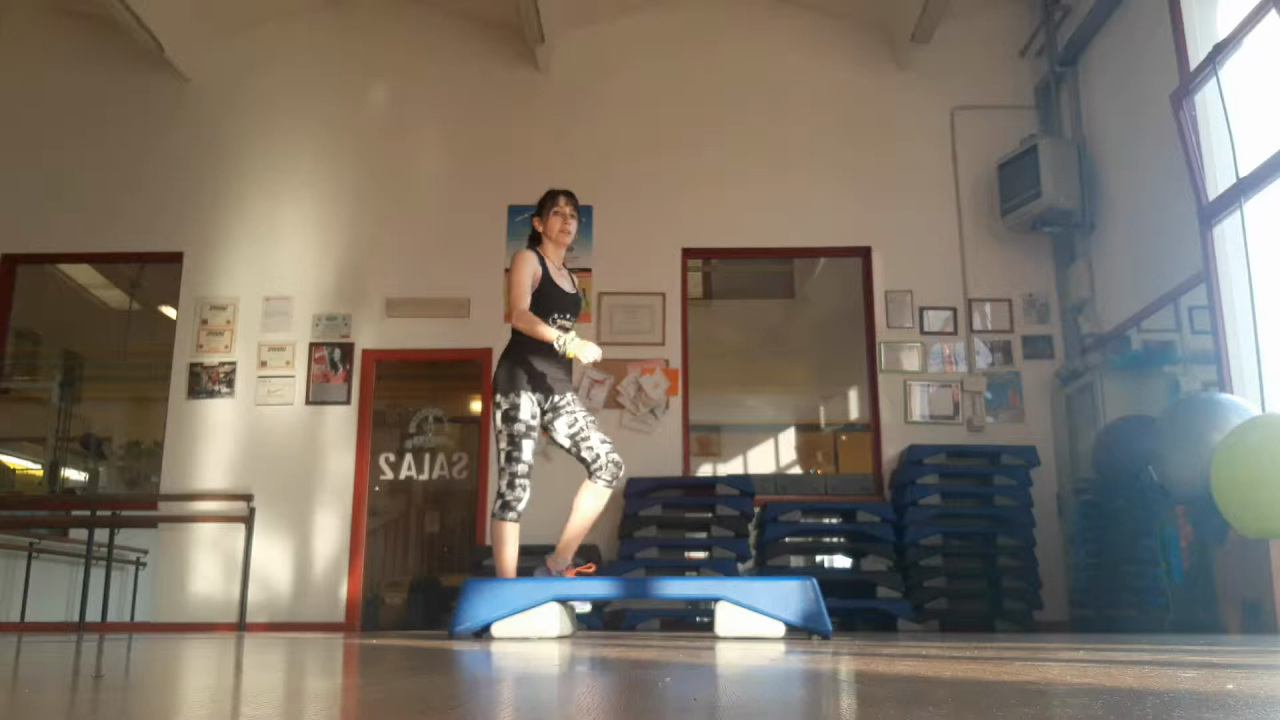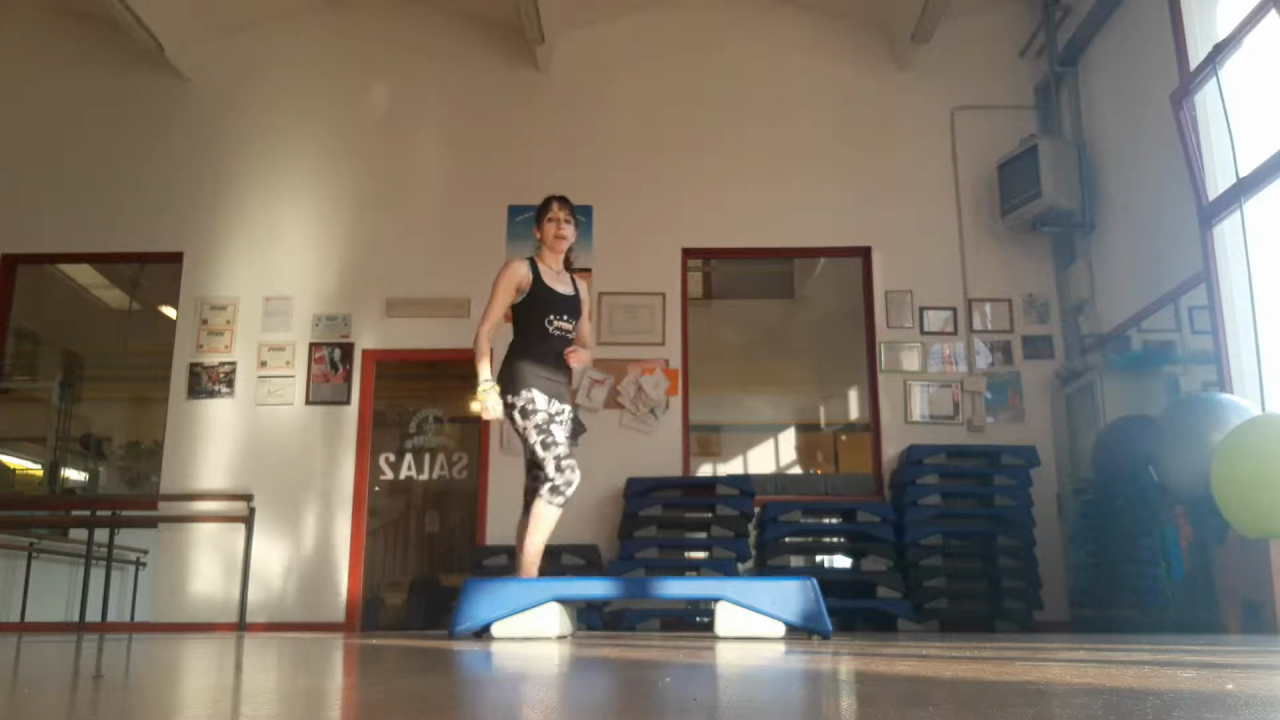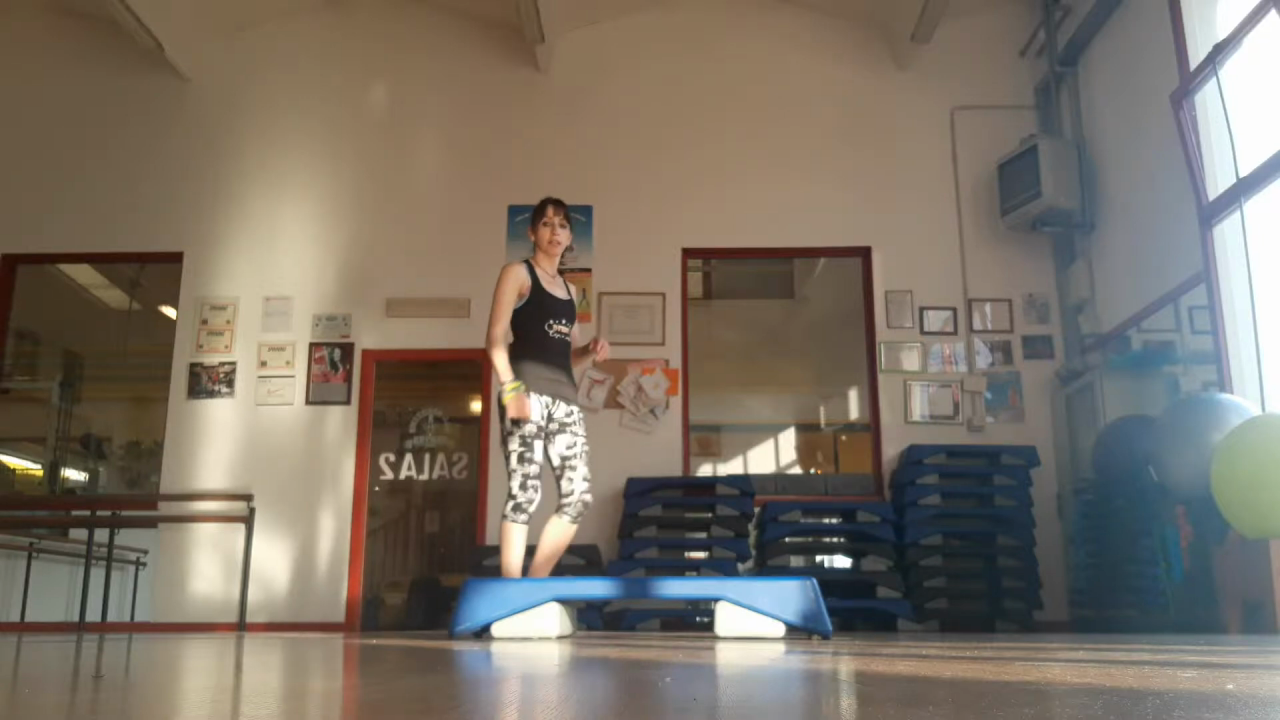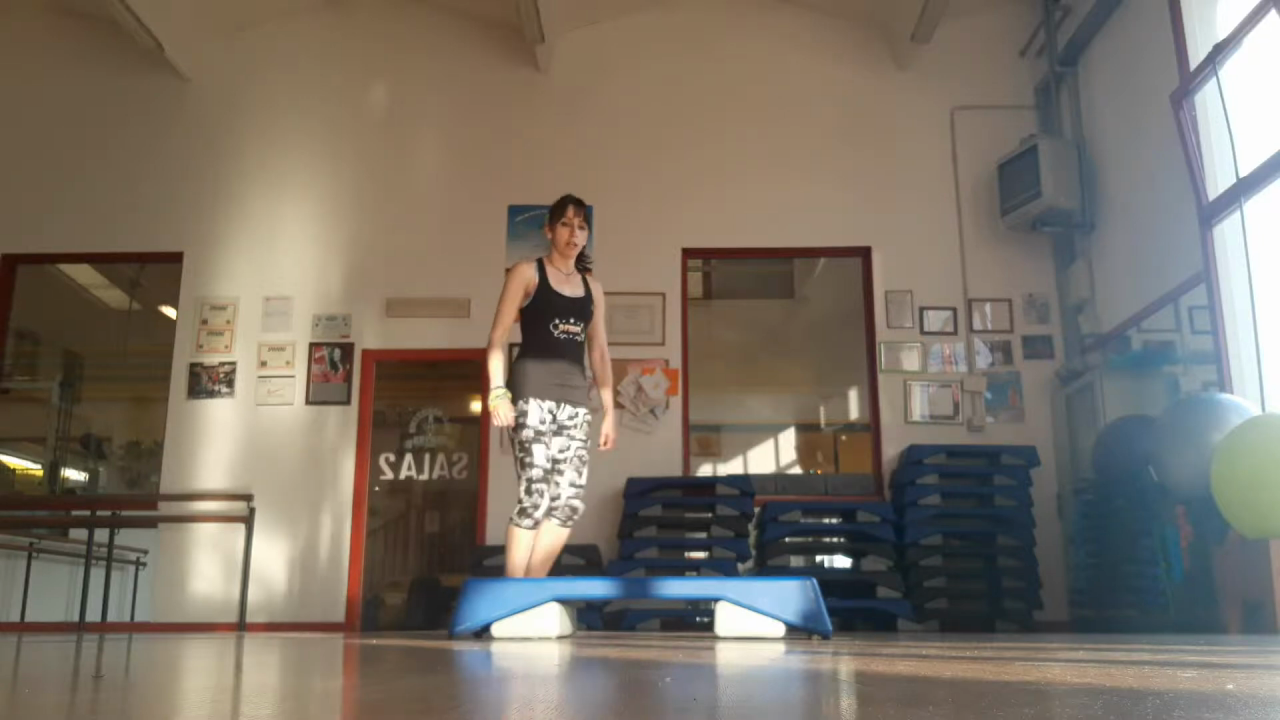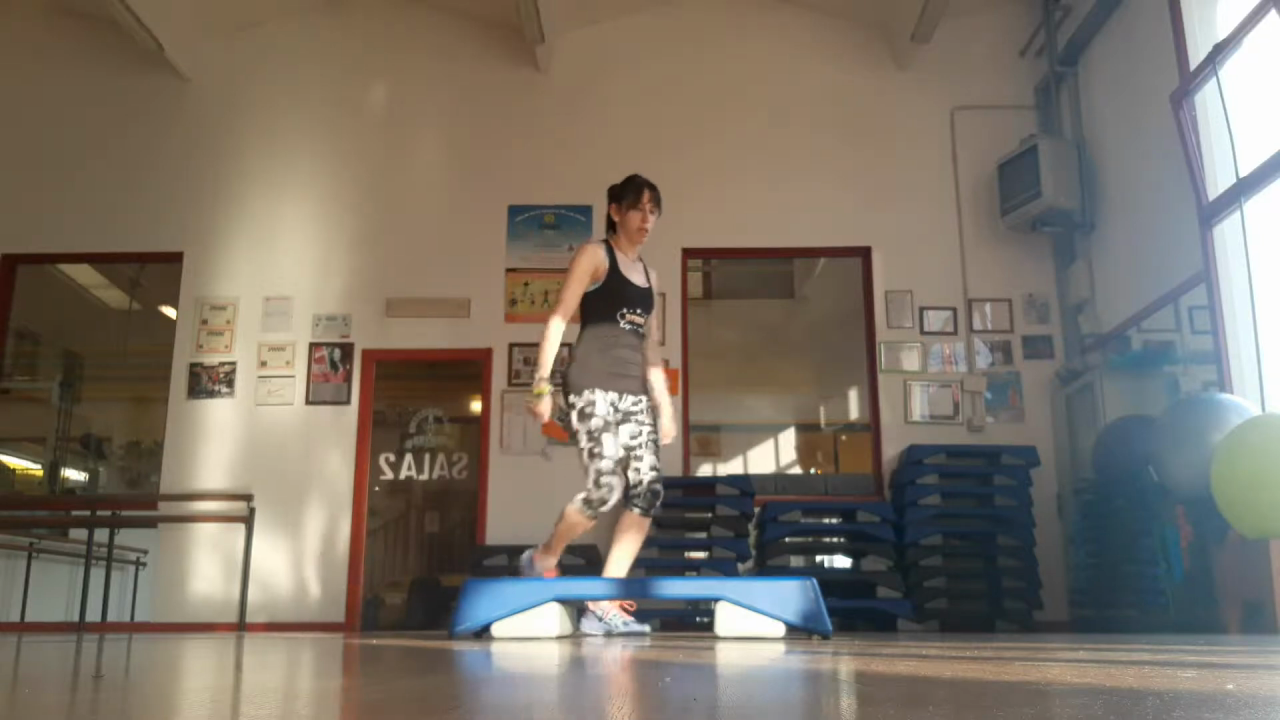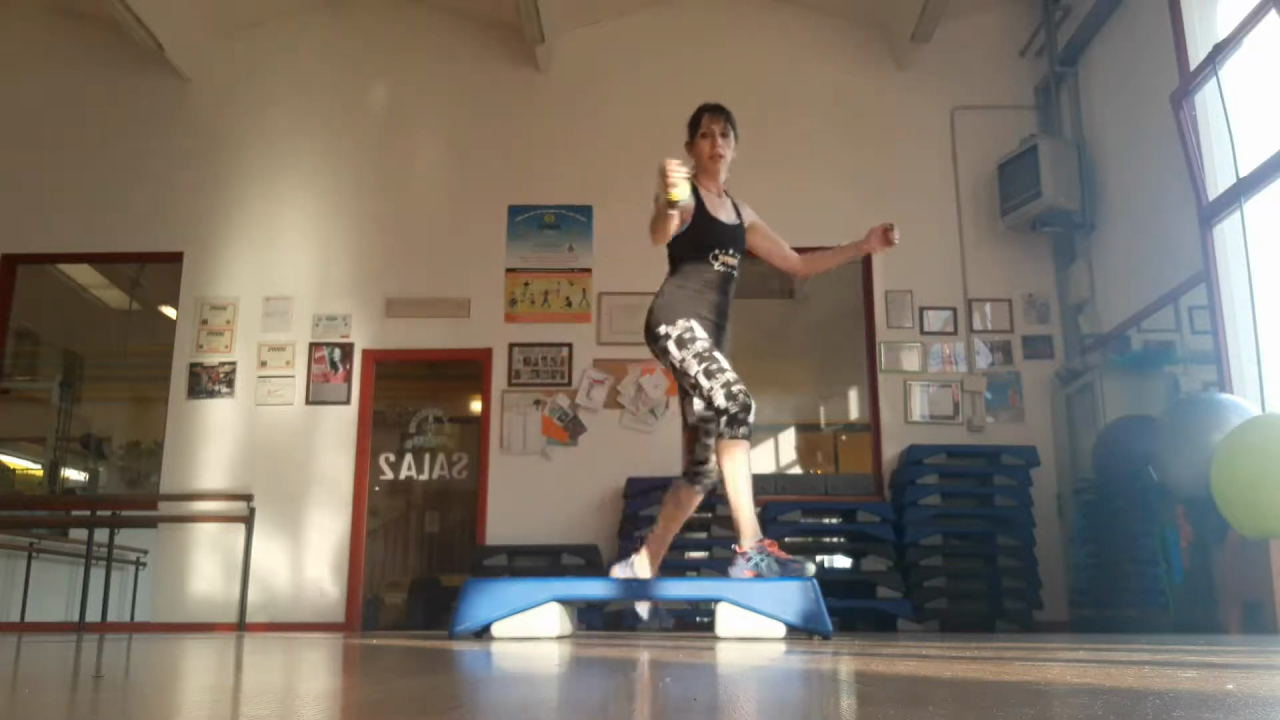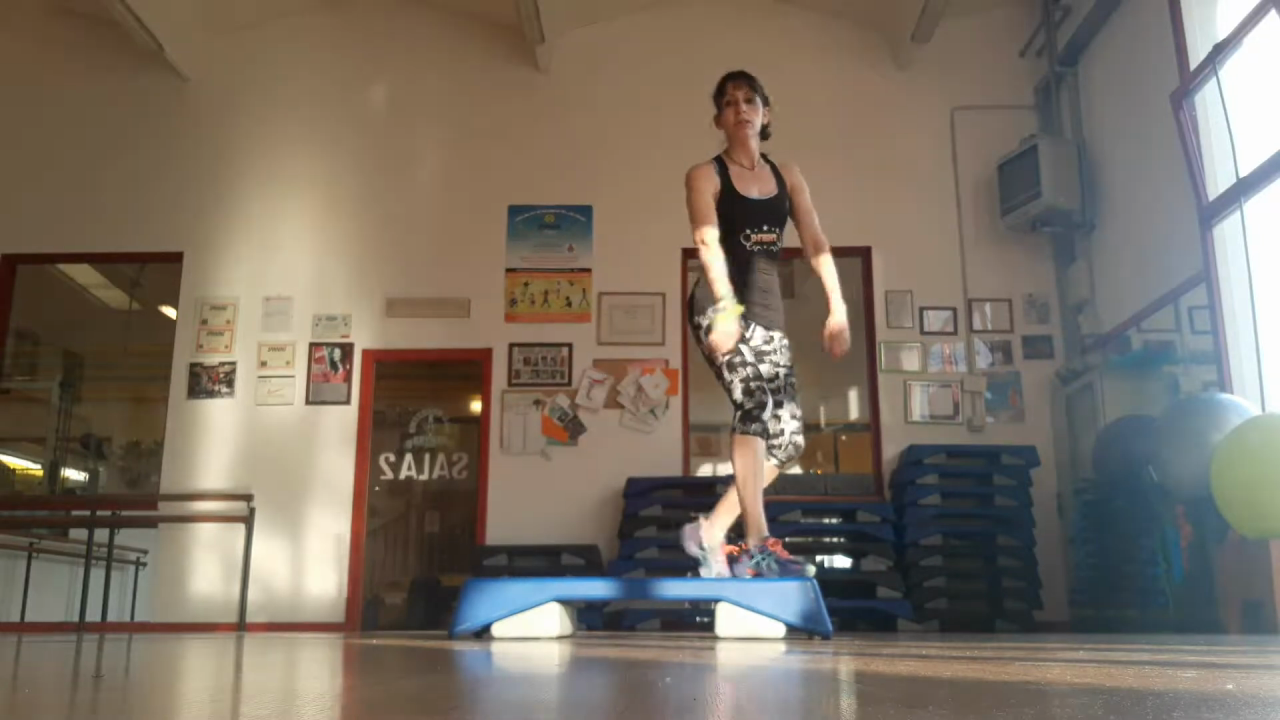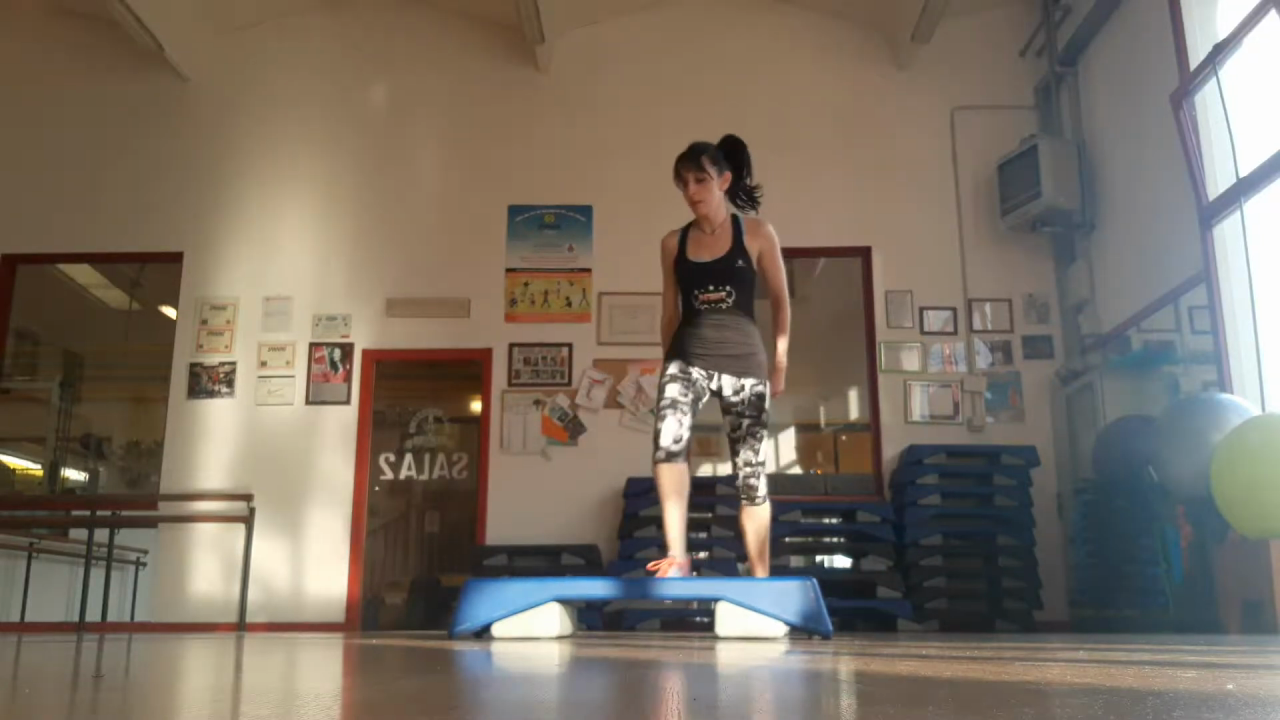
dt=0.5s
person 1, frame 1
left shoulder: (571, 279)
right shoulder: (526, 260)
right elbow: (519, 315)
left wrist: (573, 349)
right wrist: (566, 341)
left hip: (557, 386)
right hip: (520, 382)
left knee: (608, 463)
right knee: (515, 486)
left ankle: (557, 566)
person 1, frame 2
left shoulder: (579, 288)
right shoulder: (519, 270)
left elbow: (585, 345)
right elbow: (486, 328)
left wrist: (583, 355)
right wrist: (486, 383)
left hip: (558, 393)
right hip: (522, 386)
left knee: (543, 493)
right knee: (565, 475)
right ankle: (523, 579)
person 1, frame 3
left shoulder: (569, 289)
right shoulder: (517, 274)
right elbow: (495, 336)
left wrist: (590, 350)
right wrist: (511, 387)
left hip: (563, 395)
right hip: (525, 391)
left knee: (578, 496)
right knee: (525, 491)
left ankle: (534, 583)
person 1, frame 4
left shoulder: (592, 288)
right shoulder: (527, 273)
left elbow: (599, 352)
right elbow: (497, 339)
left wrist: (608, 410)
right wrist: (498, 391)
left hip: (574, 397)
right hip: (531, 392)
left knee: (569, 503)
right knee: (533, 495)
person 1, frame 5
left shoulder: (648, 274)
right shoulder: (593, 255)
right elbow: (558, 319)
left wrist: (665, 405)
right wrist: (543, 381)
left hip: (633, 388)
right hip: (593, 380)
left knee: (646, 492)
right knee: (603, 488)
left ankle: (602, 605)
right ankle: (542, 558)
person 1, frame 6
left shoulder: (742, 215)
right shoulder: (679, 197)
left elbow: (794, 264)
right elbow: (658, 234)
left wrist: (858, 248)
right wrist: (671, 195)
left hip: (708, 333)
right hip: (677, 319)
left knee: (706, 461)
right knee: (736, 404)
left ankle: (640, 565)
right ankle: (749, 551)
person 1, frame 7
left shoulder: (787, 175)
right shoulder: (704, 175)
left elbow: (817, 245)
right elbow: (708, 241)
left wrist: (837, 307)
right wrist: (725, 306)
left hip: (766, 312)
right hip: (719, 305)
left knee: (786, 436)
right knee: (754, 401)
left ankle: (711, 531)
right ankle: (754, 547)
person 1, frame 8
left shoulder: (756, 233)
right shoulder: (673, 244)
left elbow: (780, 301)
left wrist: (778, 364)
right wrist: (665, 363)
left hip: (743, 364)
right hip: (687, 360)
left knee: (751, 473)
right knee: (669, 437)
left ankle: (760, 582)
right ankle: (676, 560)
